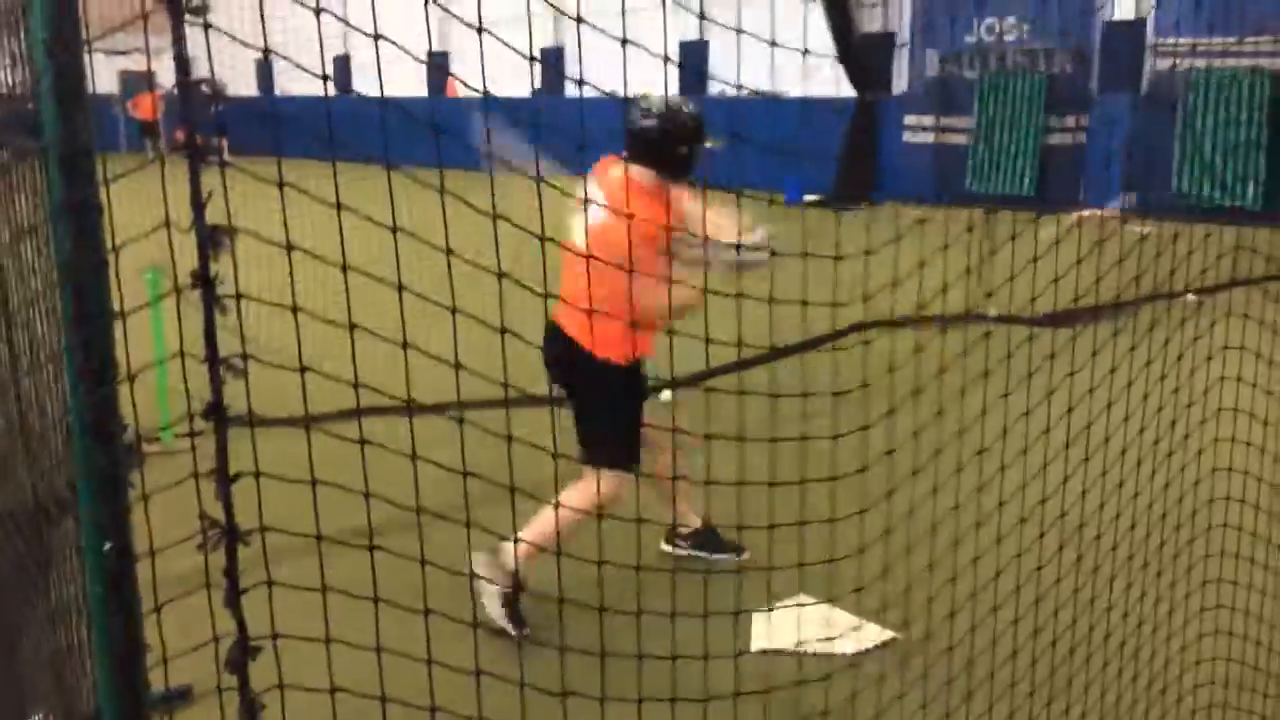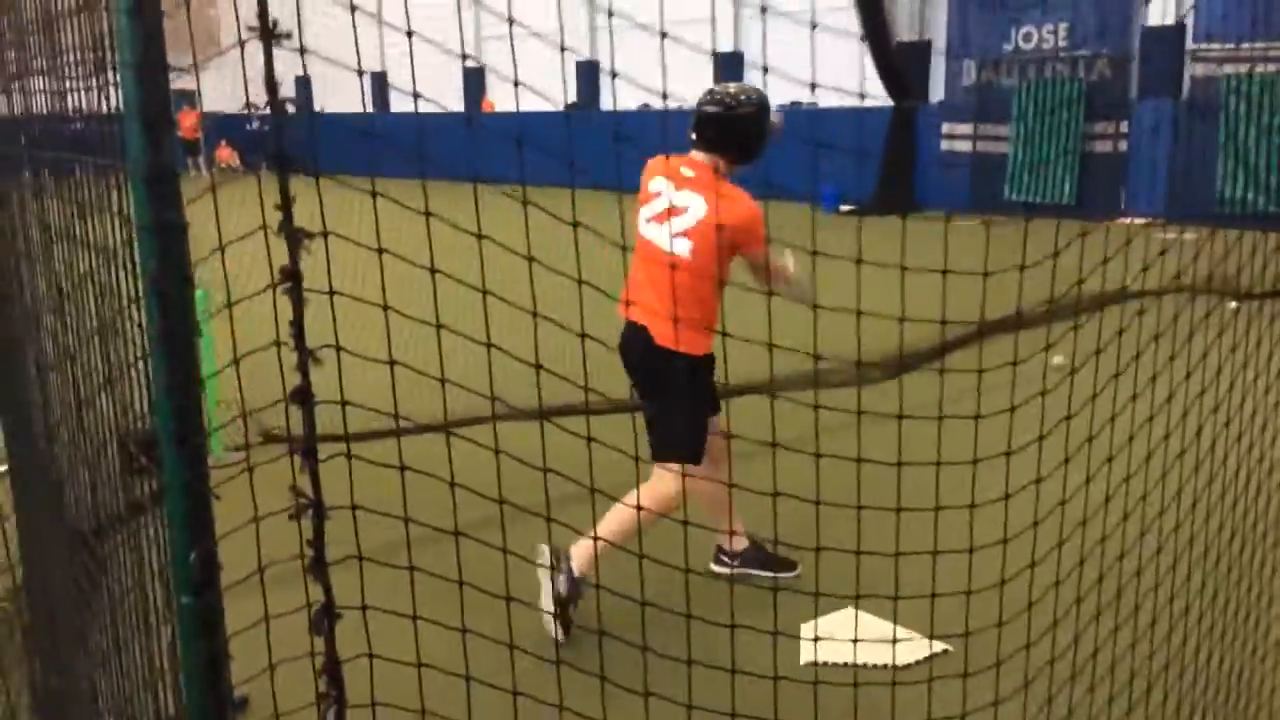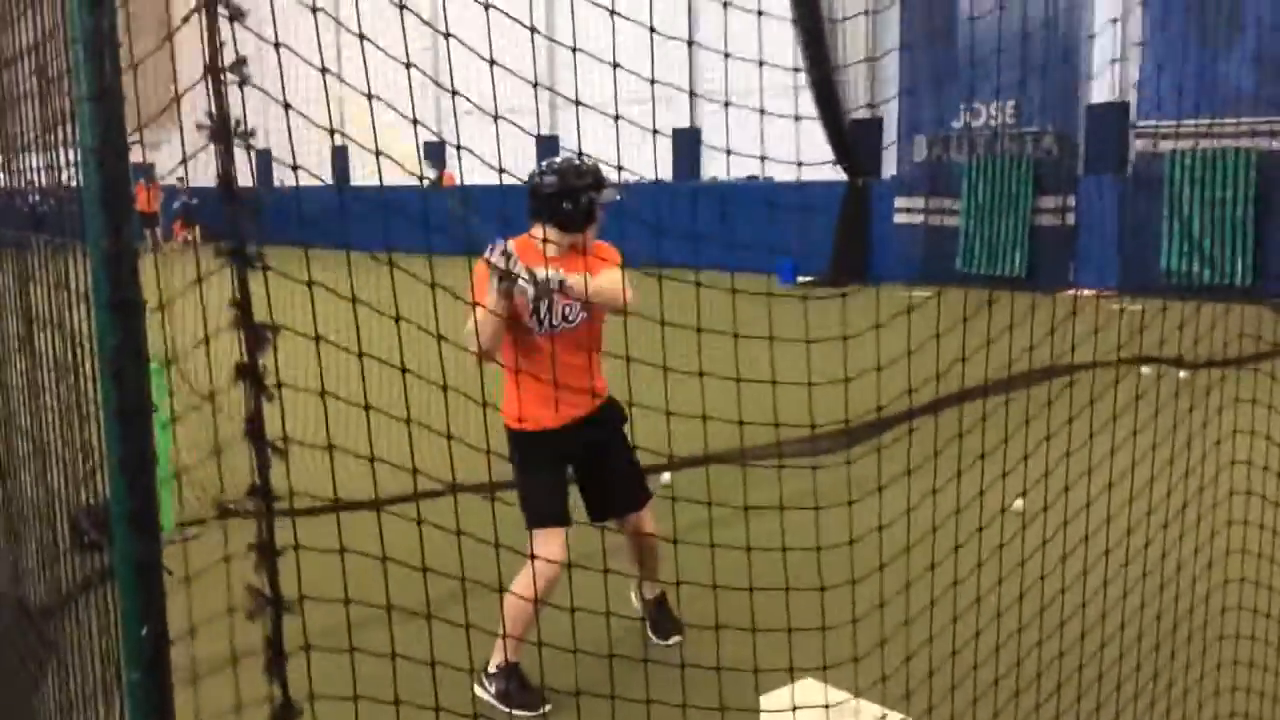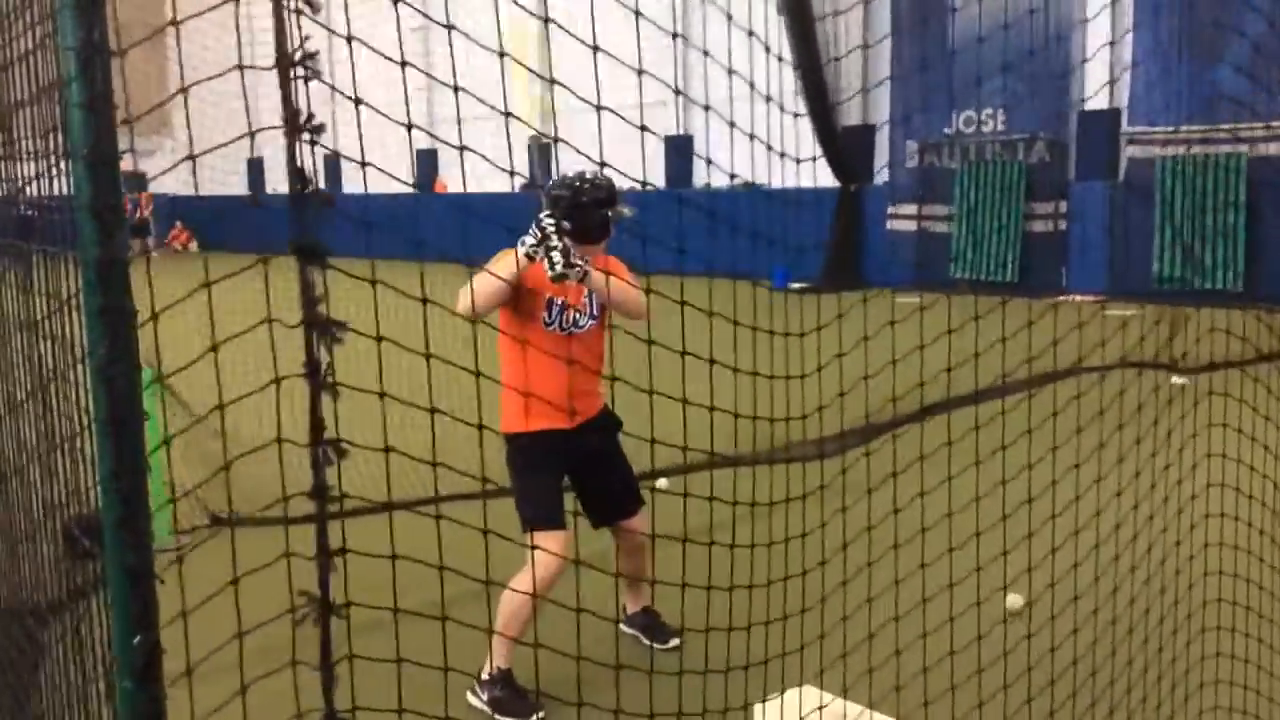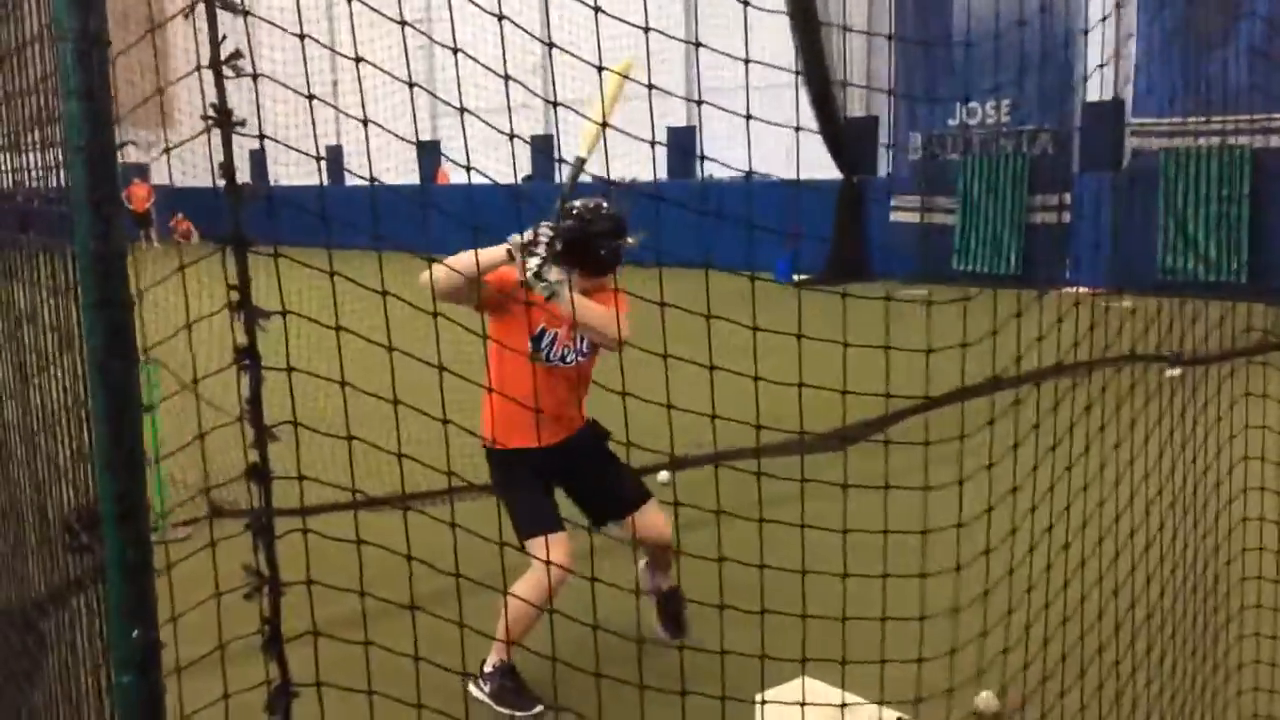
dt=1s
person 1, frame 1
left shoulder: (609, 173)
right shoulder: (629, 223)
left elbow: (691, 208)
right elbow: (658, 307)
left wrist: (729, 232)
left hip: (587, 339)
right hip: (592, 353)
left knee: (640, 435)
right knee: (606, 481)
left ankle: (688, 528)
right ankle: (507, 564)
person 1, frame 2
left shoulder: (657, 173)
right shoulder: (738, 211)
right elbow: (772, 277)
right wrist: (795, 280)
left hip: (643, 333)
right hip: (674, 347)
left knee: (709, 436)
right knee: (673, 481)
left ankle: (734, 547)
right ankle: (573, 565)
person 1, frame 3
left shoulder: (600, 254)
right shoulder: (503, 259)
left elbow: (621, 298)
right elbow: (482, 348)
left wrist: (551, 279)
right wrist: (500, 285)
left hip: (595, 413)
right hip: (533, 428)
left knee: (642, 525)
right knee: (551, 558)
left ankle: (650, 594)
right ankle: (498, 671)
person 1, frame 4
left shoulder: (604, 266)
right shoulder: (520, 264)
left elbow: (639, 308)
right elbow: (467, 306)
left wrist: (578, 271)
right wrist: (526, 251)
left hip: (590, 421)
right hip: (533, 431)
left knee: (635, 529)
right knee: (549, 557)
left ankle: (636, 612)
person 1, frame 5
left shoulder: (603, 296)
right shoulder: (509, 284)
left elbow: (616, 335)
right elbow: (436, 282)
left wrist: (550, 287)
right wrist: (511, 249)
left hip: (575, 435)
right hip: (516, 450)
left knee: (657, 532)
right knee: (554, 564)
left ankle: (660, 579)
right ankle: (493, 671)
